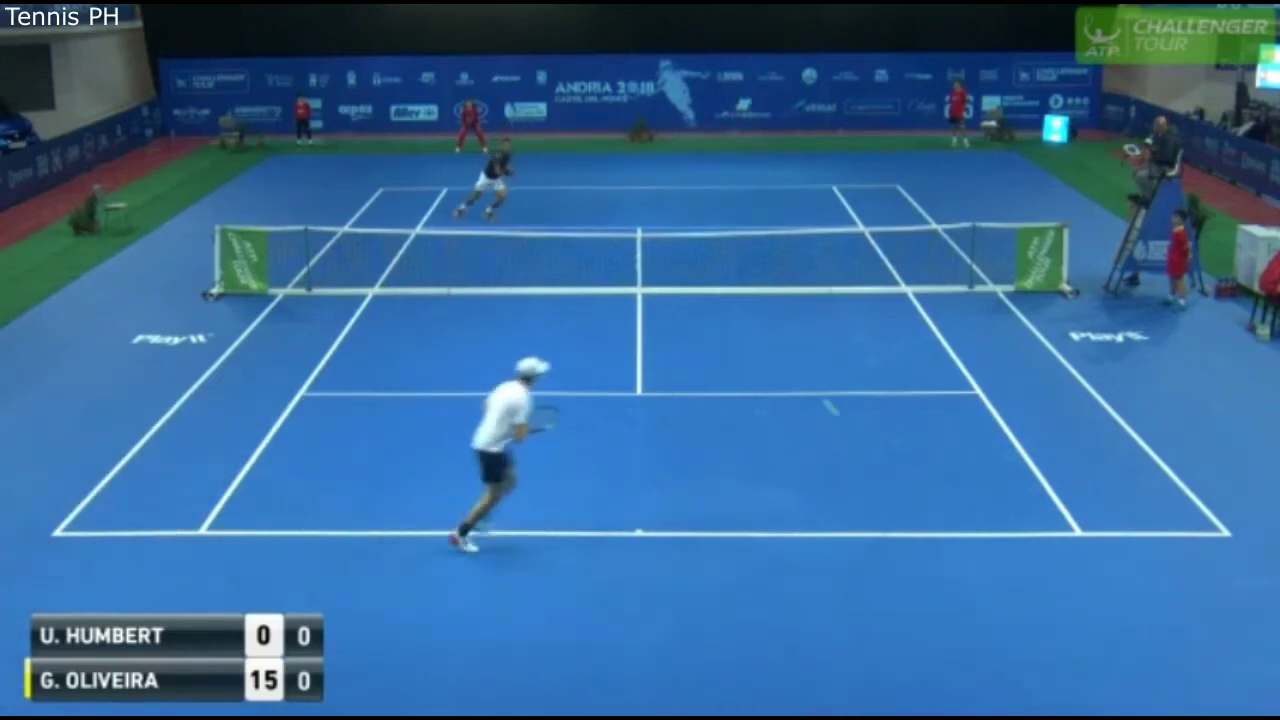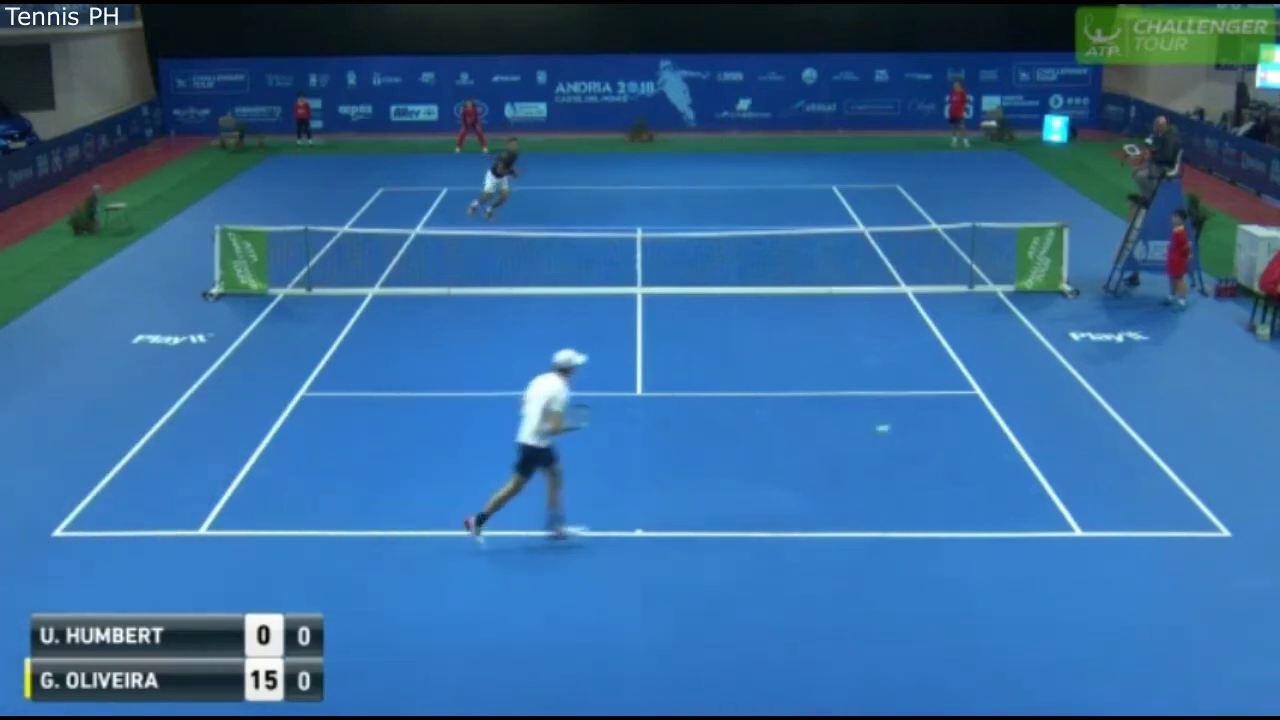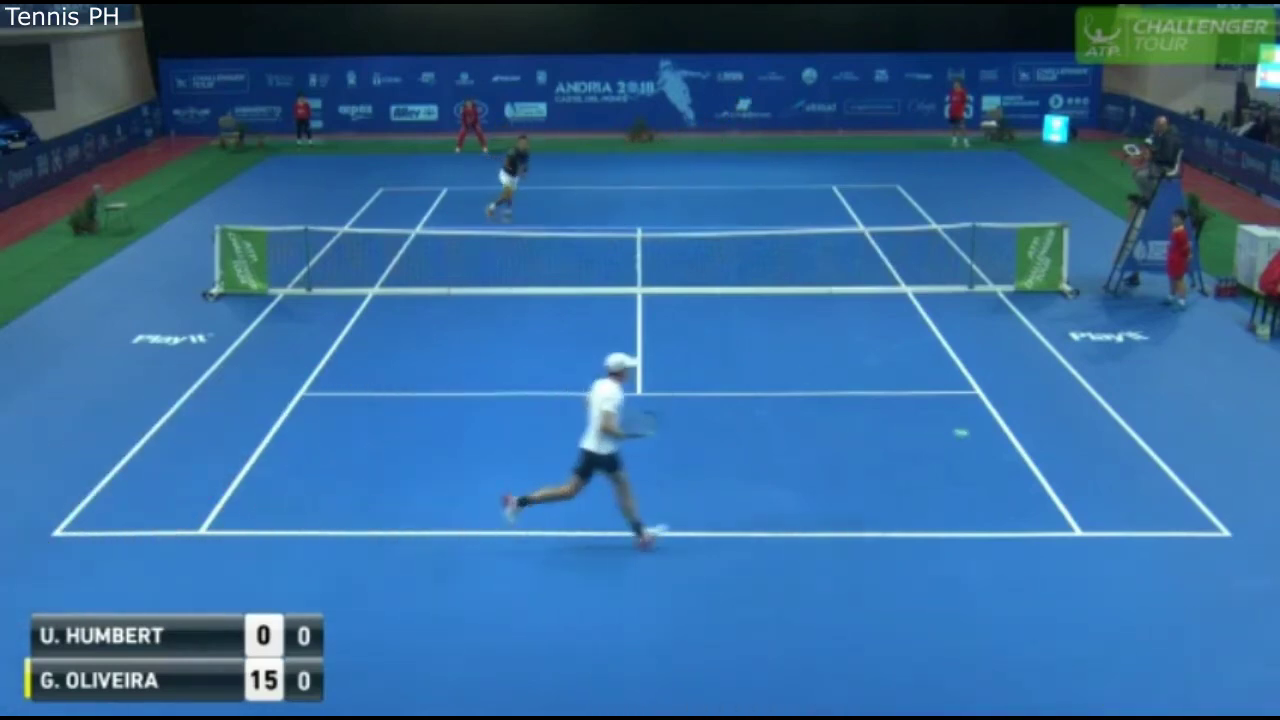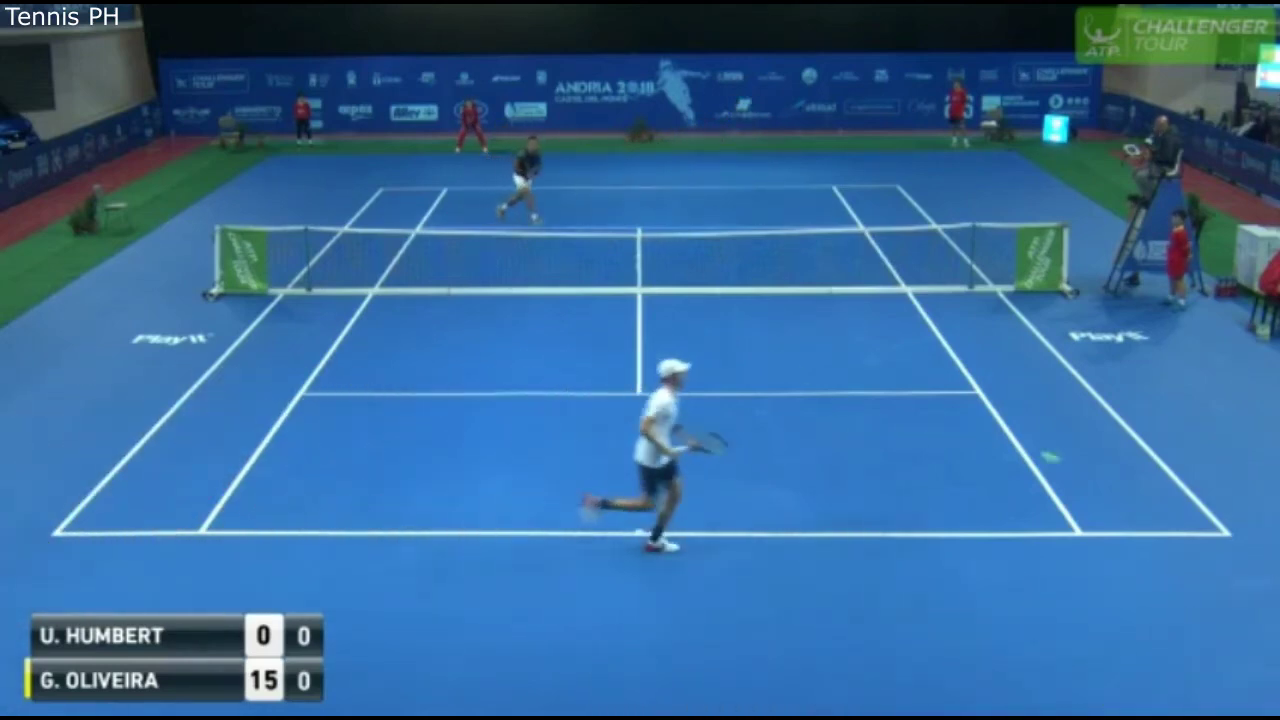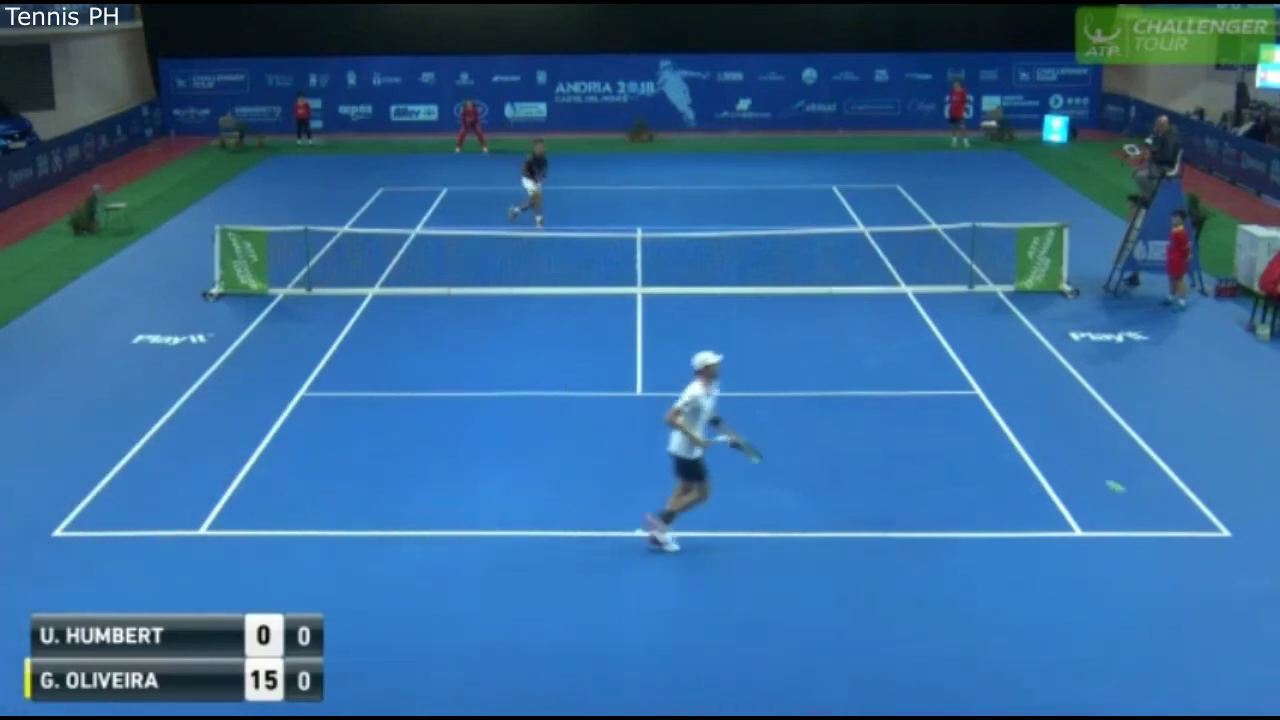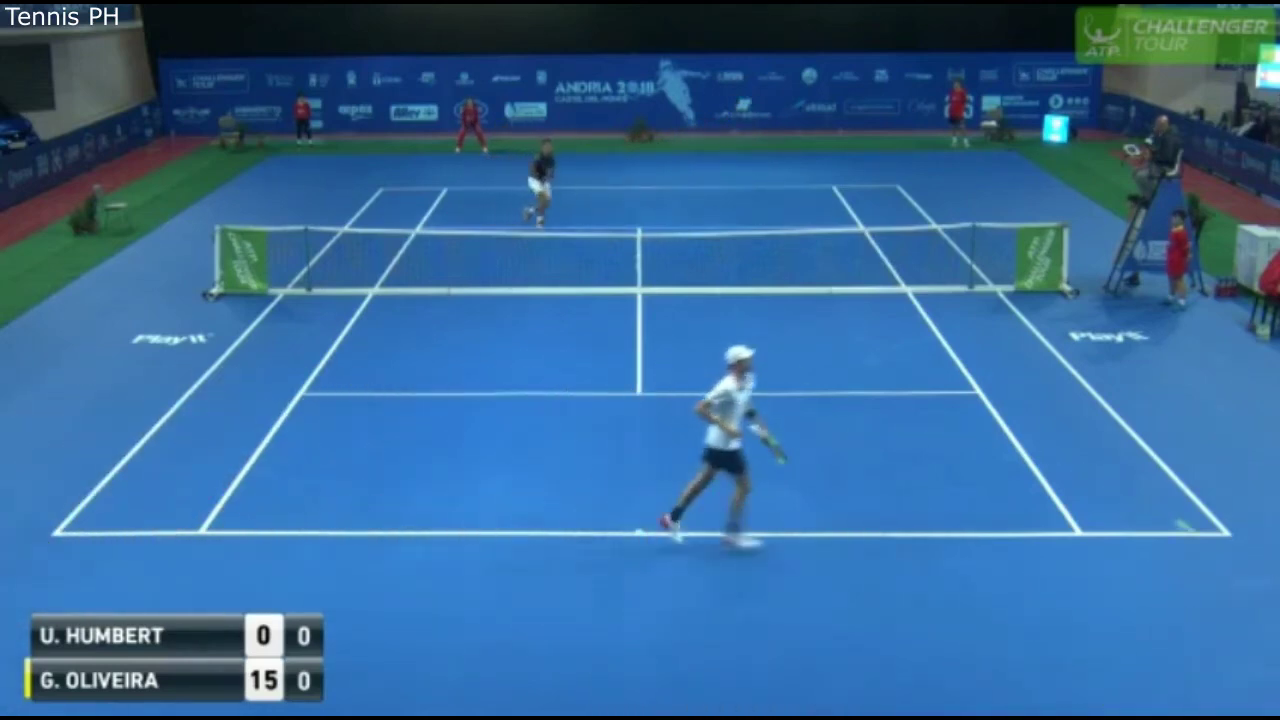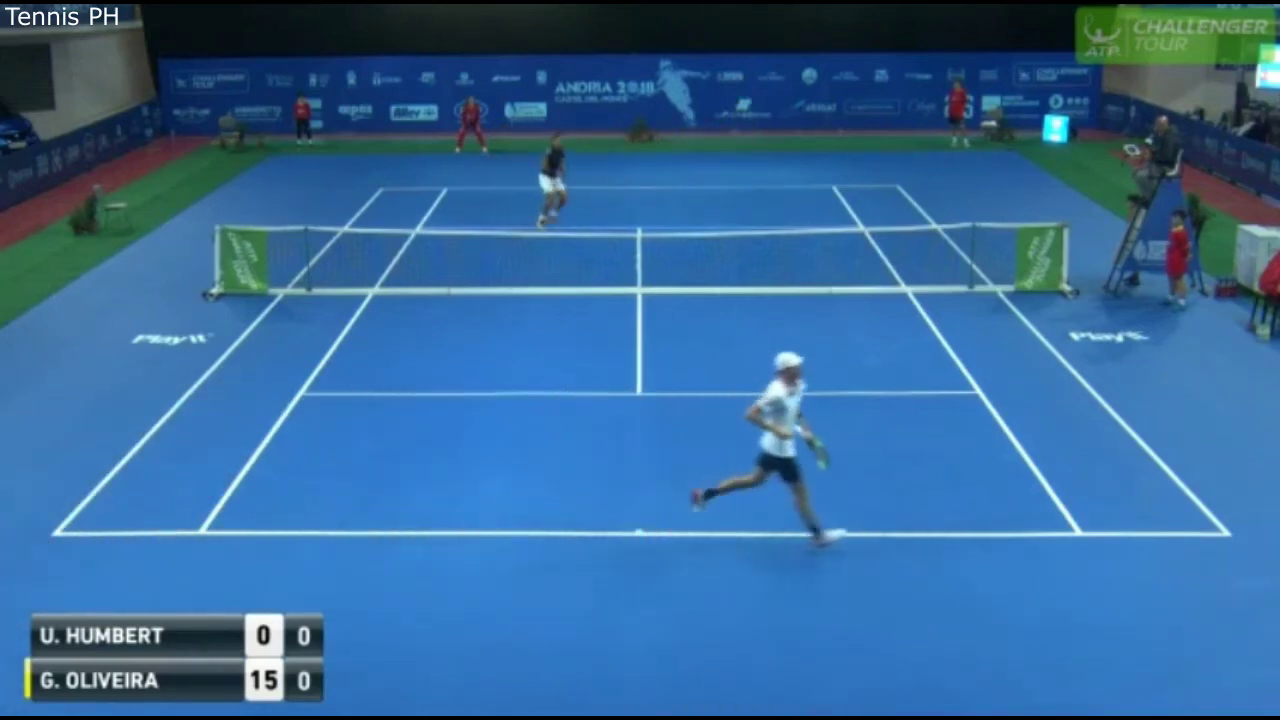
dt=0.1s
person 1, frame 1
left shoulder: (506, 387)
right shoulder: (523, 399)
left elbow: (487, 408)
right elbow: (519, 436)
left hip: (483, 441)
right hip: (490, 448)
left knee: (510, 481)
right knee: (494, 495)
left ankle: (476, 519)
right ankle: (461, 534)
person 1, frame 2
left shoulder: (541, 379)
right shoulder: (560, 390)
left elbow: (525, 404)
right elbow: (555, 427)
right wrist: (565, 425)
left hip: (532, 439)
right hip: (536, 442)
left knee: (557, 477)
right knee: (516, 486)
left ankle: (557, 525)
right ankle: (478, 521)
person 1, frame 3
left shoulder: (600, 385)
right shoulder: (613, 393)
left elbow: (589, 405)
right elbow: (607, 427)
right wrist: (623, 434)
left hip: (603, 448)
right hip: (598, 449)
left knee: (623, 486)
right knee: (572, 491)
left ankle: (640, 532)
right ankle: (519, 502)
person 1, frame 4
left shoulder: (667, 396)
right shoulder: (664, 400)
right elbow: (644, 429)
right wrist: (664, 449)
left hip: (660, 457)
right hip: (651, 458)
left knee: (675, 494)
right knee: (647, 505)
left ankle: (655, 540)
right ankle: (599, 503)
person 1, frame 5
left shoulder: (711, 388)
right shoulder: (694, 394)
right elbow: (669, 418)
right wrist: (692, 436)
left hip: (689, 449)
right hip: (686, 450)
left knee: (683, 492)
right knee: (702, 494)
left ankle: (659, 532)
right ankle: (660, 521)
person 1, frame 6
left shoulder: (748, 379)
right shoulder: (726, 387)
right elbow: (699, 409)
left wrist: (759, 426)
right wrist: (725, 426)
left hip: (726, 441)
right hip: (724, 443)
left knee: (703, 479)
right knee: (744, 486)
left ankle: (673, 518)
right ankle: (733, 533)
person 1, frame 7
left shoulder: (798, 386)
right shoulder: (776, 393)
right elbow: (750, 415)
left wrist: (805, 429)
right wrist: (776, 430)
left hip: (776, 448)
right hip: (780, 449)
left knee: (755, 479)
right knee: (800, 491)
left ankle: (705, 494)
right ankle: (817, 535)
